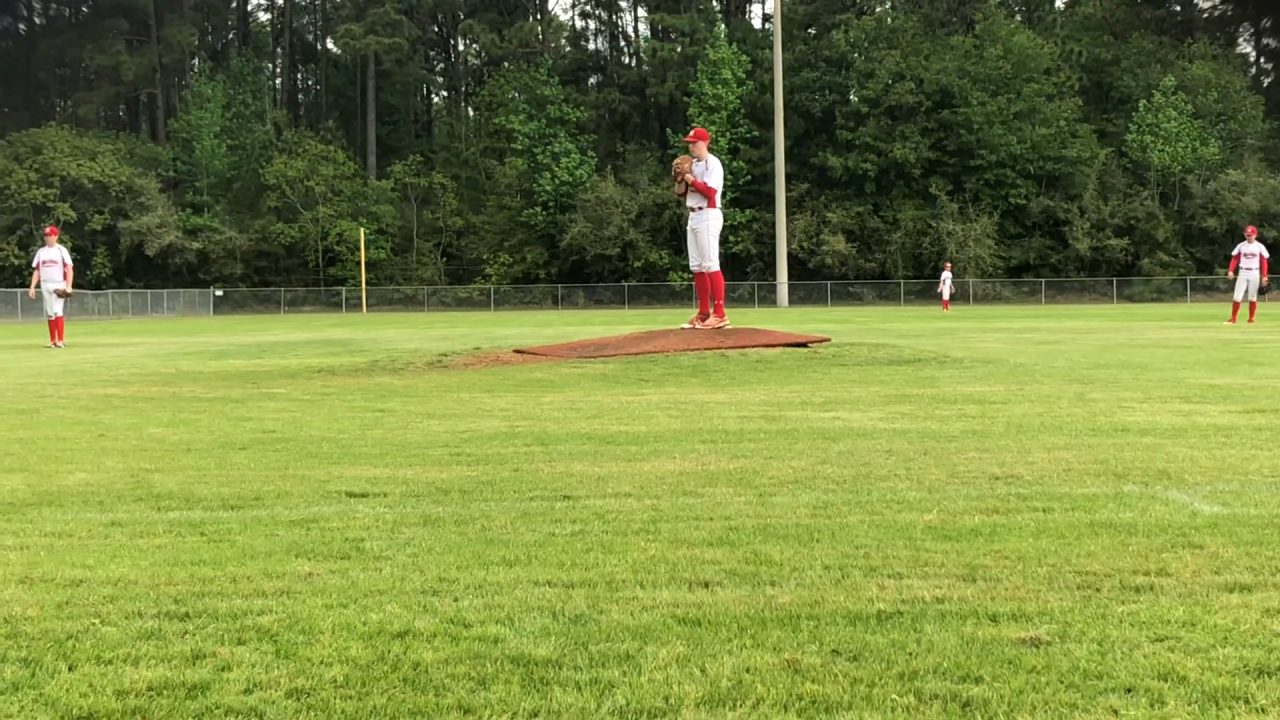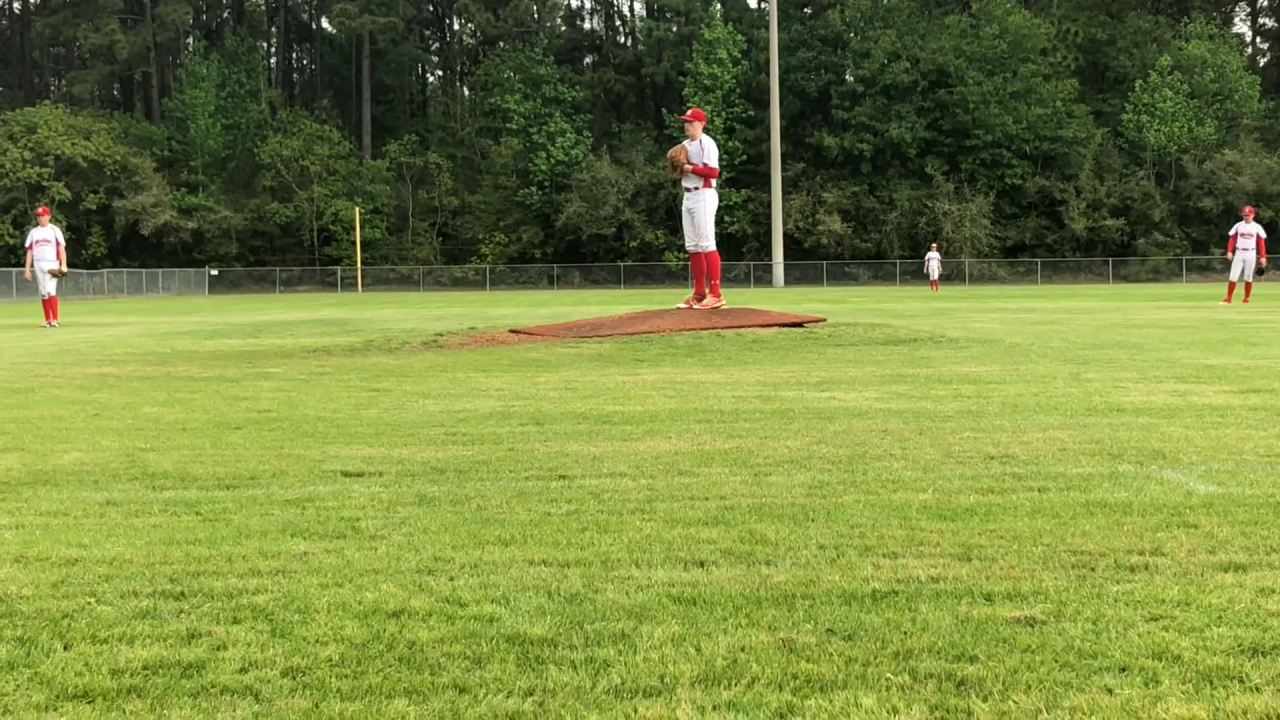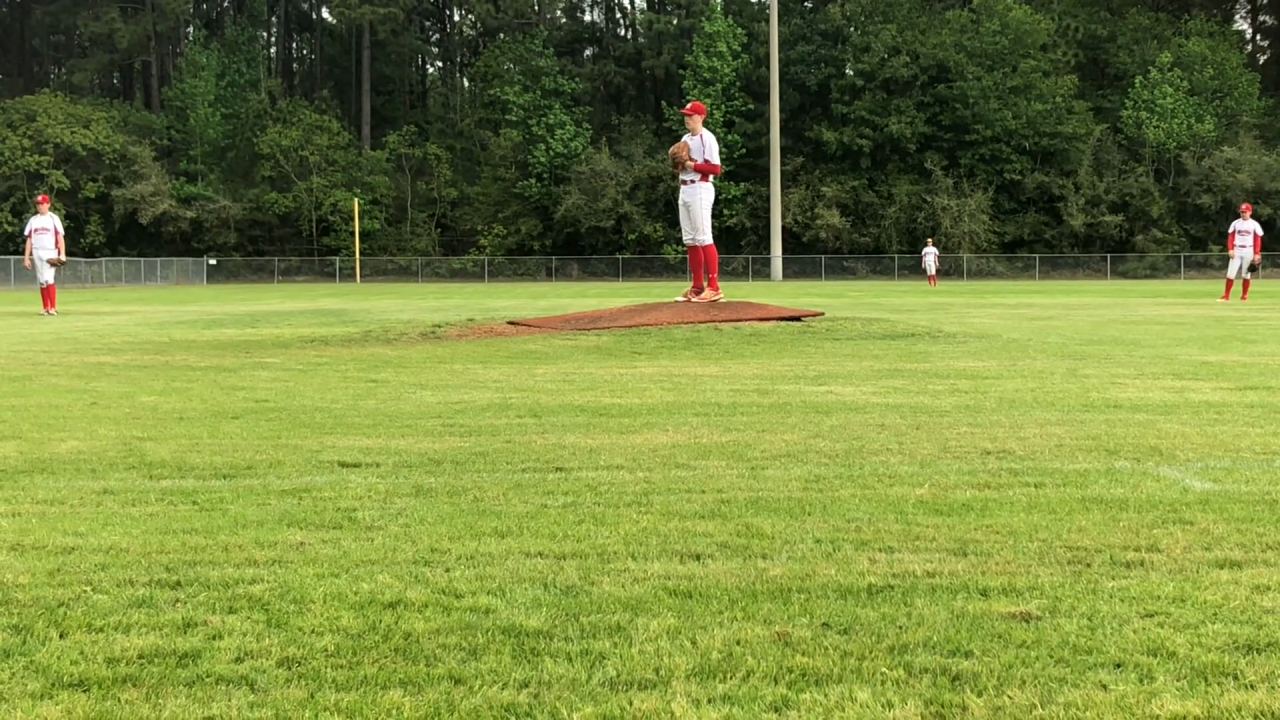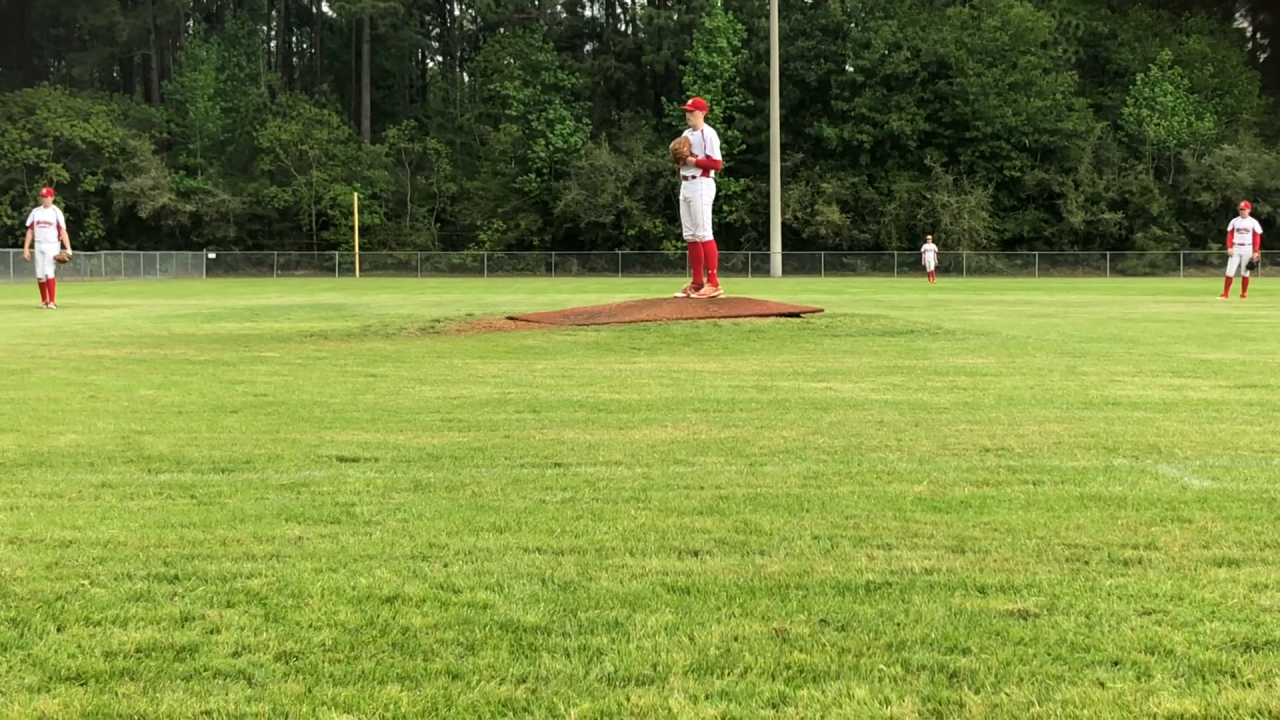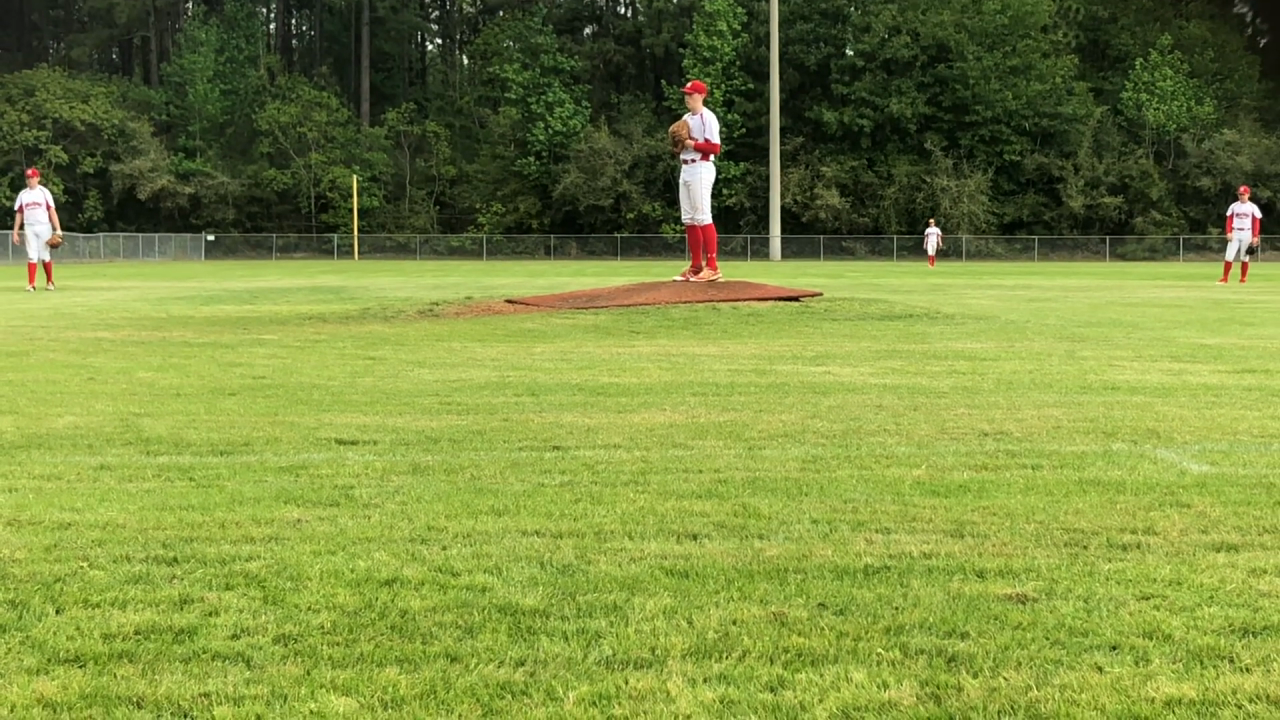
dt=1s
person 1, frame 1
left shoulder: (713, 163)
right shoulder: (692, 164)
left elbow: (710, 192)
right elbow: (683, 193)
left wrist: (692, 180)
right wrist: (681, 180)
left hip: (708, 216)
right hip: (693, 216)
left knee: (710, 265)
right knee: (696, 266)
left ankle: (719, 314)
right ankle: (704, 313)
person 1, frame 2
left shoulder: (707, 143)
right shoulder: (685, 144)
left elbow: (713, 172)
left wrist: (690, 168)
left hip: (703, 196)
right hip: (687, 196)
left knee: (706, 244)
right knee: (692, 246)
left ankle: (715, 294)
right ankle: (699, 293)
person 1, frame 3
left shoulder: (707, 138)
right shoulder: (685, 139)
left elbow: (715, 169)
left wrist: (690, 165)
left hip: (700, 190)
right hip: (684, 189)
left knee: (703, 238)
right knee: (690, 240)
left ankle: (713, 287)
right ankle: (697, 286)
person 1, frame 4
left shoulder: (708, 134)
right shoulder: (686, 134)
left elbow: (717, 164)
left wrist: (692, 161)
left hip: (701, 185)
right hip: (685, 185)
left knee: (703, 233)
right knee: (690, 235)
left ankle: (713, 283)
right ankle: (697, 282)
person 1, frame 5
left shoulder: (708, 118)
right shoulder: (686, 118)
left elbow: (715, 148)
left wrist: (691, 144)
left hip: (701, 169)
right hip: (686, 169)
left knee: (702, 218)
right knee: (689, 219)
left ankle: (712, 267)
right ankle: (696, 266)
